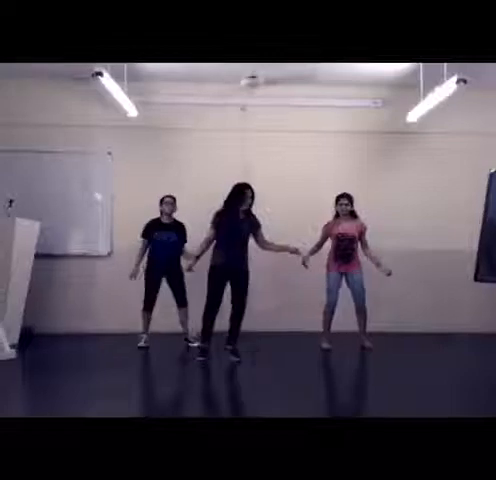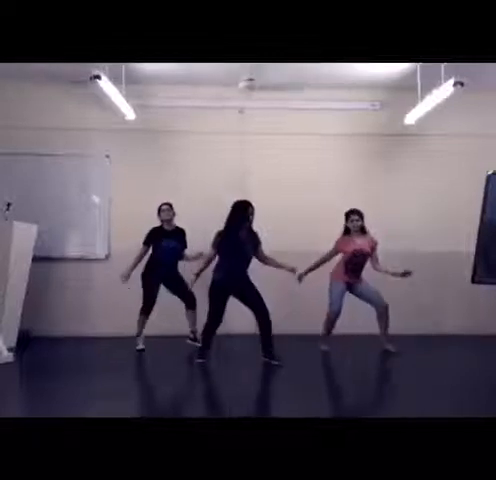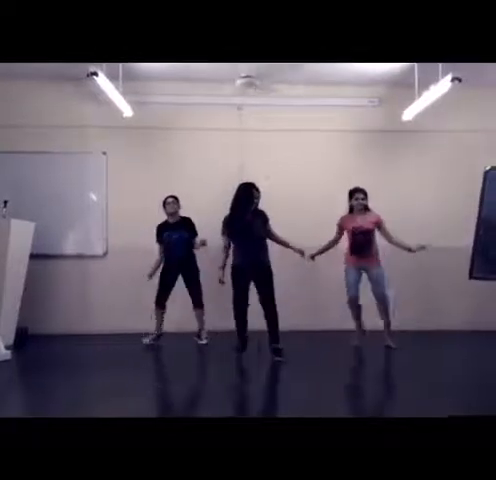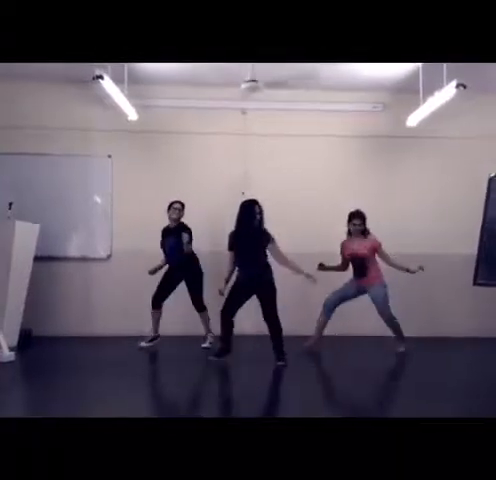
dt=0.3s
person 1, frame 1
left shoulder: (251, 220)
right shoulder: (221, 216)
left elbow: (263, 244)
right elbow: (209, 239)
left wrist: (288, 249)
right wrist: (195, 258)
left hip: (240, 268)
right hip: (219, 266)
left knee: (239, 306)
right knee: (212, 304)
left ankle: (231, 345)
right ankle: (204, 345)
person 1, frame 2
left shoulder: (252, 236)
right shoulder: (223, 236)
left elbow: (263, 258)
right elbow: (210, 257)
left wrist: (285, 266)
right wrist: (196, 275)
left hip: (242, 281)
right hip: (220, 283)
left knee: (263, 313)
right knee: (215, 318)
left ankle: (268, 352)
right ankle: (203, 349)
person 1, frame 3
left shoulder: (260, 216)
right shoulder: (230, 220)
left elbow: (271, 235)
right elbow: (225, 246)
left wrist: (293, 248)
right wrist: (222, 268)
left hip: (261, 265)
right hip: (240, 267)
left knee: (269, 304)
right knee: (240, 305)
left ankle: (275, 345)
right ankle: (241, 341)
person 1, frame 4
left shoulder: (262, 234)
right shoulder: (234, 236)
left elbow: (279, 257)
right elbow: (233, 261)
left wrist: (302, 272)
right wrist: (225, 283)
left hip: (263, 280)
right hip: (243, 281)
left knee: (271, 317)
right knee: (226, 313)
left ankle: (279, 353)
right ankle: (225, 347)
person 2, frame 1
left shoulder: (359, 225)
right shoulder: (330, 226)
left elbow: (366, 249)
right elbow: (319, 245)
left wrist: (379, 264)
right wrist: (307, 255)
left hip: (353, 267)
right hip: (334, 267)
left knee: (360, 302)
right knee: (331, 302)
left ankle: (363, 337)
right ankle: (325, 338)
person 2, frame 2
left shoulder: (371, 241)
right shoulder: (343, 241)
left elbow: (376, 265)
right elbow: (326, 258)
left wrist: (395, 273)
right wrist: (306, 272)
left hip: (356, 281)
right hip: (339, 278)
left knee: (382, 305)
right knee: (334, 310)
left ankle: (385, 341)
right ankle: (324, 340)
person 2, frame 3
left shoulder: (374, 218)
right shoulder: (344, 220)
left elbow: (389, 237)
right elbow: (335, 240)
left wrist: (409, 248)
right wrist: (318, 252)
left hip: (372, 262)
right hip: (352, 263)
left knee: (381, 296)
right knee: (353, 296)
left ankle: (388, 335)
right ankle: (359, 331)
person 2, frame 4
left shoulder: (372, 241)
right shoulder: (345, 245)
left elbow: (387, 260)
right elbow: (343, 267)
left wrist: (409, 270)
right wrist: (326, 267)
left hip: (375, 283)
right hip: (357, 282)
left knee: (386, 315)
right knee: (329, 303)
left ankle: (401, 341)
right ankle: (316, 339)
person 3, frame 1
left shoulder: (180, 227)
right shoulder: (153, 225)
left elbow: (182, 250)
right elbow: (144, 247)
left wrist: (194, 257)
right wrist: (136, 267)
left hip: (174, 268)
right hip: (154, 268)
left knee: (181, 299)
right knee: (149, 300)
left ankle: (186, 334)
right ankle: (144, 335)
person 3, frame 2
left shoulder: (180, 233)
right shoulder: (155, 232)
left elbow: (181, 255)
right elbow: (143, 252)
left wrist: (195, 257)
right wrist: (129, 270)
left hip: (171, 274)
right hip: (152, 274)
left knee: (190, 299)
right knee: (148, 305)
left ankle: (193, 335)
right ankle: (139, 337)
person 3, frame 3
left shoulder: (187, 222)
right shoulder: (161, 228)
left elbow: (194, 245)
right elbow: (162, 251)
left wrist: (200, 243)
right wrist: (154, 269)
left hip: (189, 265)
right hip: (170, 266)
left knee: (197, 297)
right knee: (161, 298)
left ankle: (201, 332)
right ankle: (158, 332)
person 3, frame 4
left shoulder: (184, 229)
right shoulder: (165, 231)
left elbow: (187, 251)
left wrist: (186, 243)
right wrist: (158, 267)
left hip: (191, 269)
right hip: (174, 270)
left knee: (197, 302)
right knee: (156, 299)
left ankle: (209, 334)
right ankle: (154, 335)
